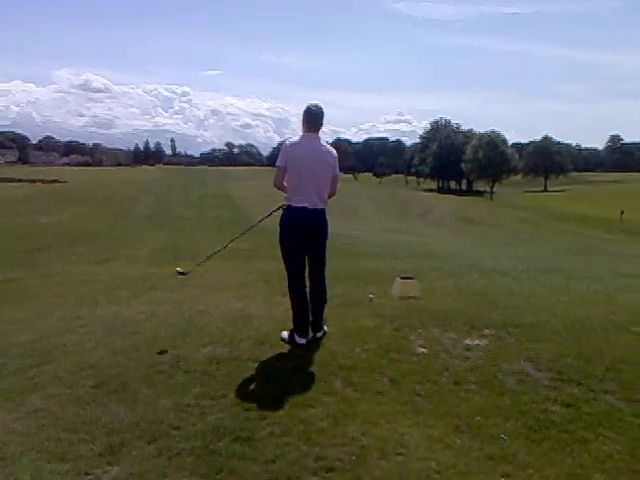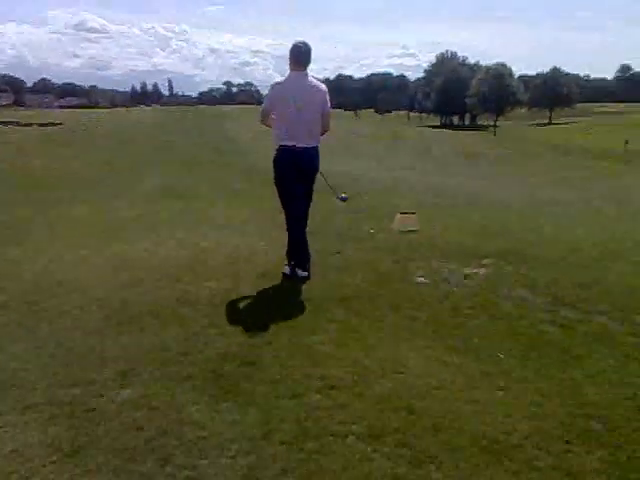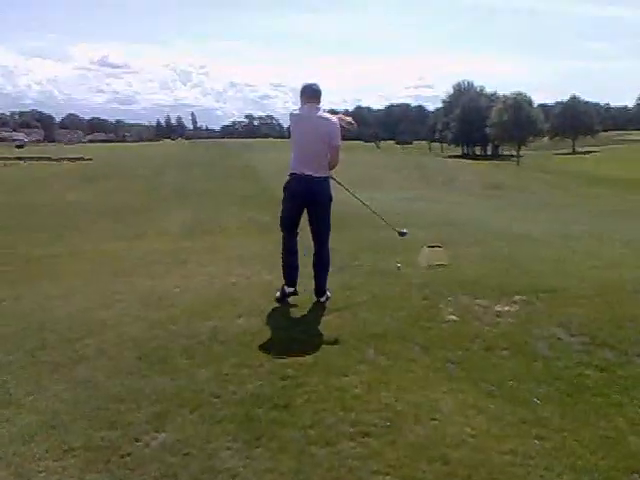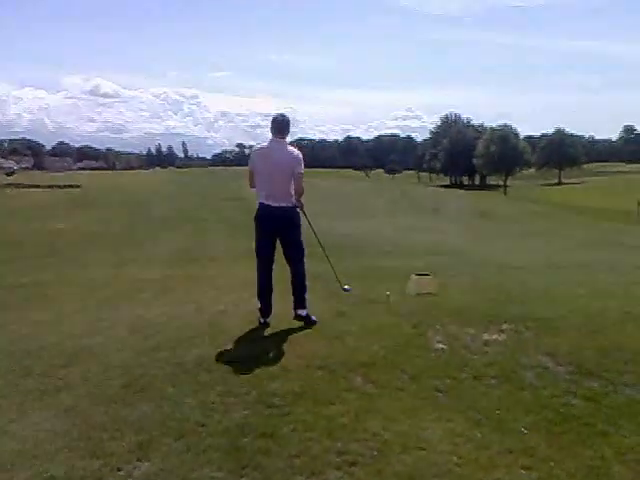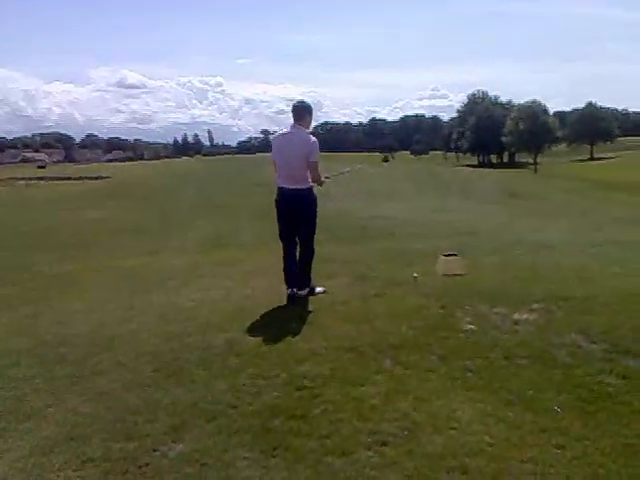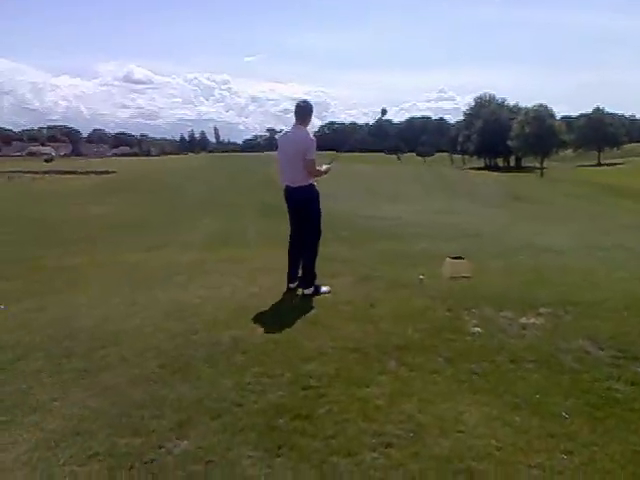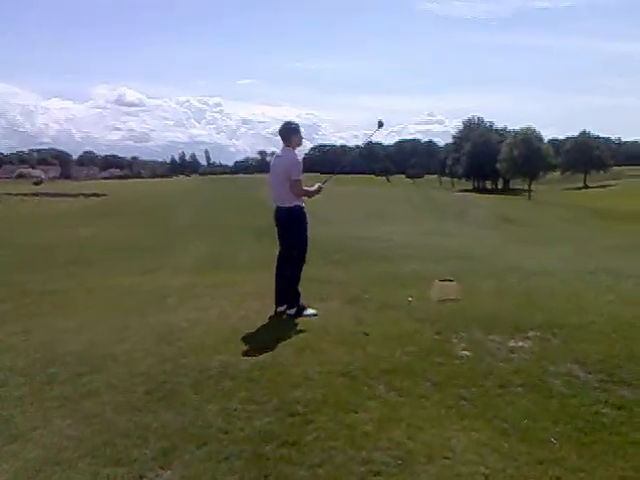
dt=0.5s
person 1, frame 1
left shoulder: (289, 147)
right shoulder: (331, 153)
left elbow: (278, 183)
right elbow: (332, 191)
left hip: (294, 216)
right hip: (319, 217)
left knee: (296, 275)
right knee: (318, 273)
left ankle: (301, 332)
right ankle: (317, 327)
person 1, frame 2
left shoulder: (277, 88)
right shoulder: (320, 89)
left elbow: (264, 119)
right elbow: (326, 127)
left hip: (286, 155)
right hip: (311, 154)
left knee: (292, 210)
right knee: (302, 209)
left ankle: (301, 266)
right ankle: (295, 257)
person 1, frame 3
left shoulder: (294, 117)
right shoulder: (331, 123)
right elbow: (334, 161)
left wrist: (338, 119)
left hip: (296, 183)
right hip: (320, 185)
left knee: (289, 235)
right knee: (321, 240)
left ankle: (289, 285)
right ankle: (321, 291)
person 1, frame 4
left shoulder: (256, 153)
right shoulder: (294, 155)
left elbow: (252, 184)
right elbow: (299, 188)
right wrist: (297, 200)
left hip: (264, 213)
right hip: (287, 213)
left knee: (264, 265)
right knee: (296, 262)
left ankle: (264, 313)
right ankle: (300, 308)
person 1, frame 5
left shoulder: (277, 139)
right shoulder: (310, 141)
left elbow: (276, 168)
right elbow: (315, 176)
right wrist: (320, 180)
left hip: (283, 195)
right hip: (303, 196)
left knee: (288, 243)
right knee: (306, 243)
left ankle: (291, 286)
right ankle: (303, 286)
person 1, frame 6
left shoulder: (283, 137)
right shoulder: (308, 138)
right elbow: (311, 171)
right wrist: (324, 170)
left hip: (290, 191)
right hip: (306, 192)
left knee: (296, 236)
right knee: (311, 239)
left ankle: (293, 280)
right ankle: (308, 285)
person 1, frame 7
left shoulder: (277, 158)
right shoulder: (294, 159)
right elbow: (297, 190)
left wrist: (309, 192)
right wrist: (314, 190)
left hip: (280, 211)
right hip: (294, 213)
left knee: (284, 257)
right knee: (296, 259)
left ankle: (281, 303)
right ankle: (293, 305)
